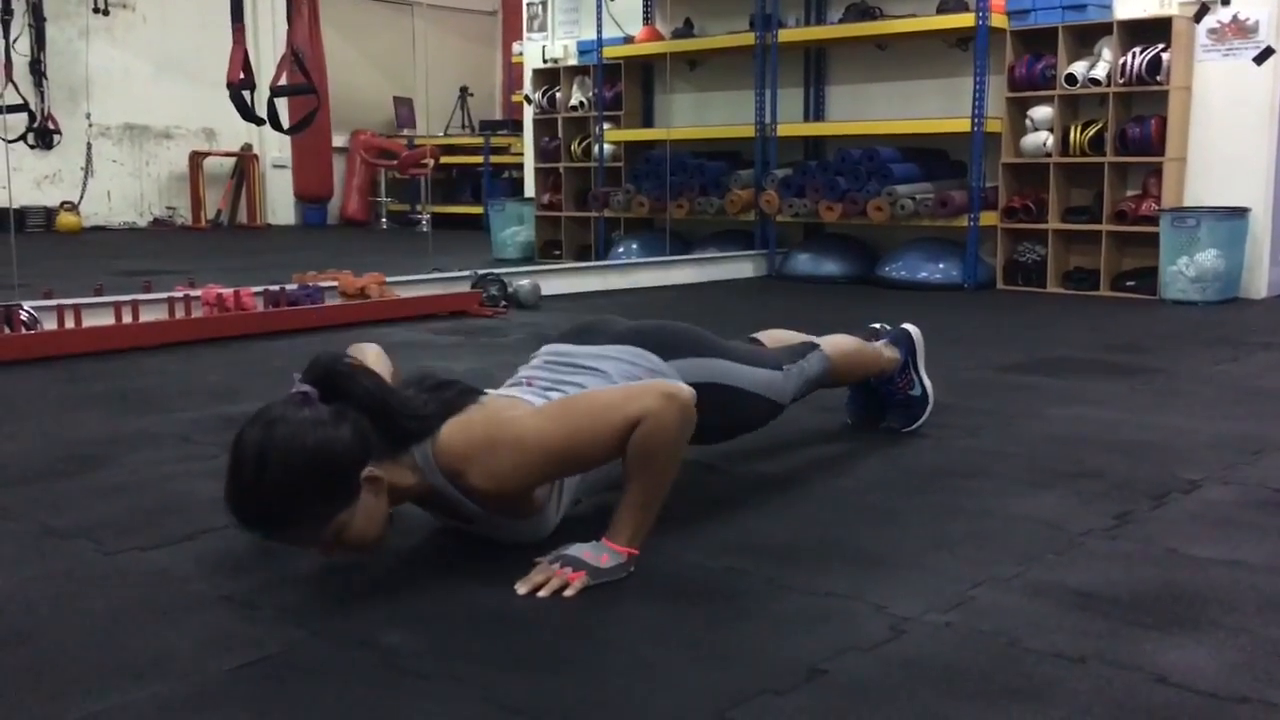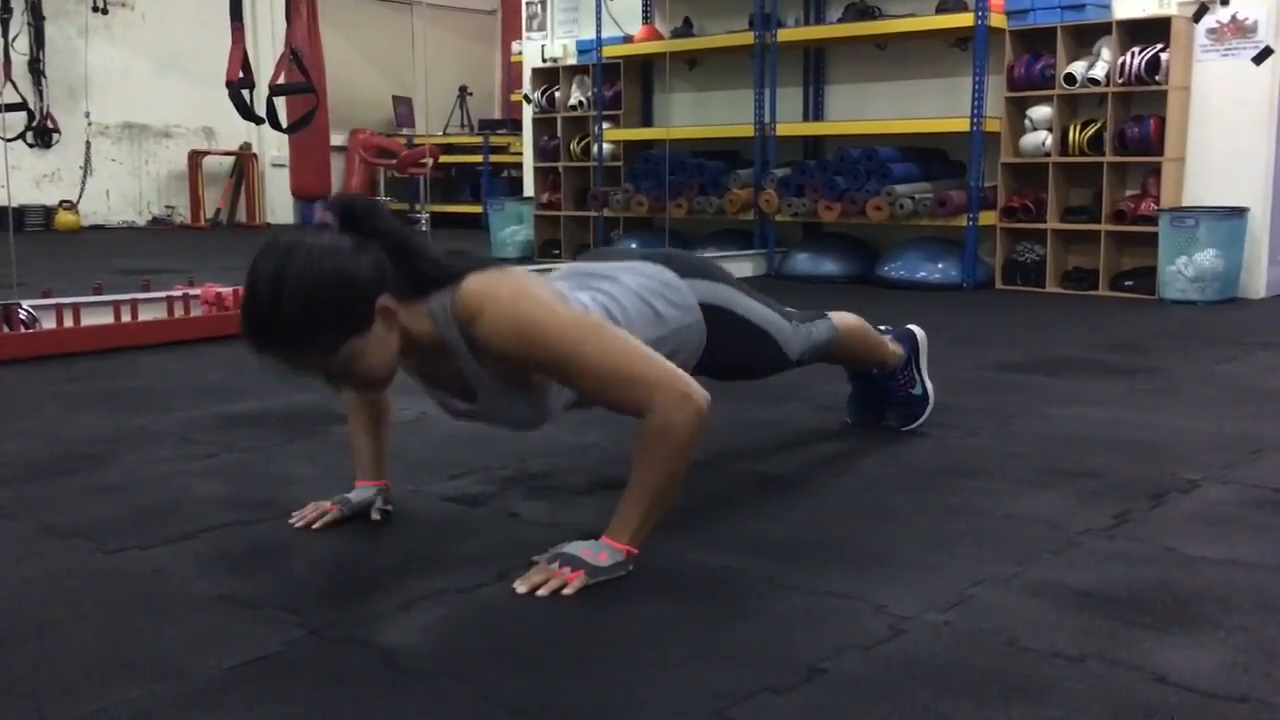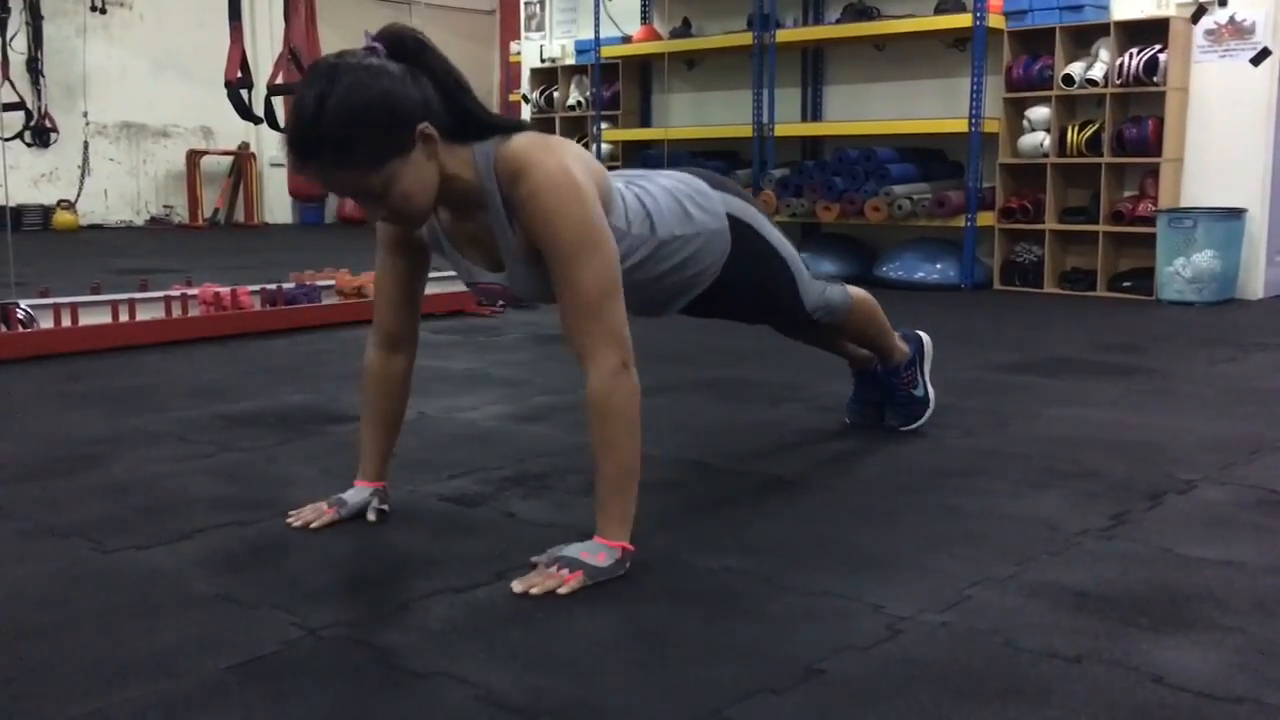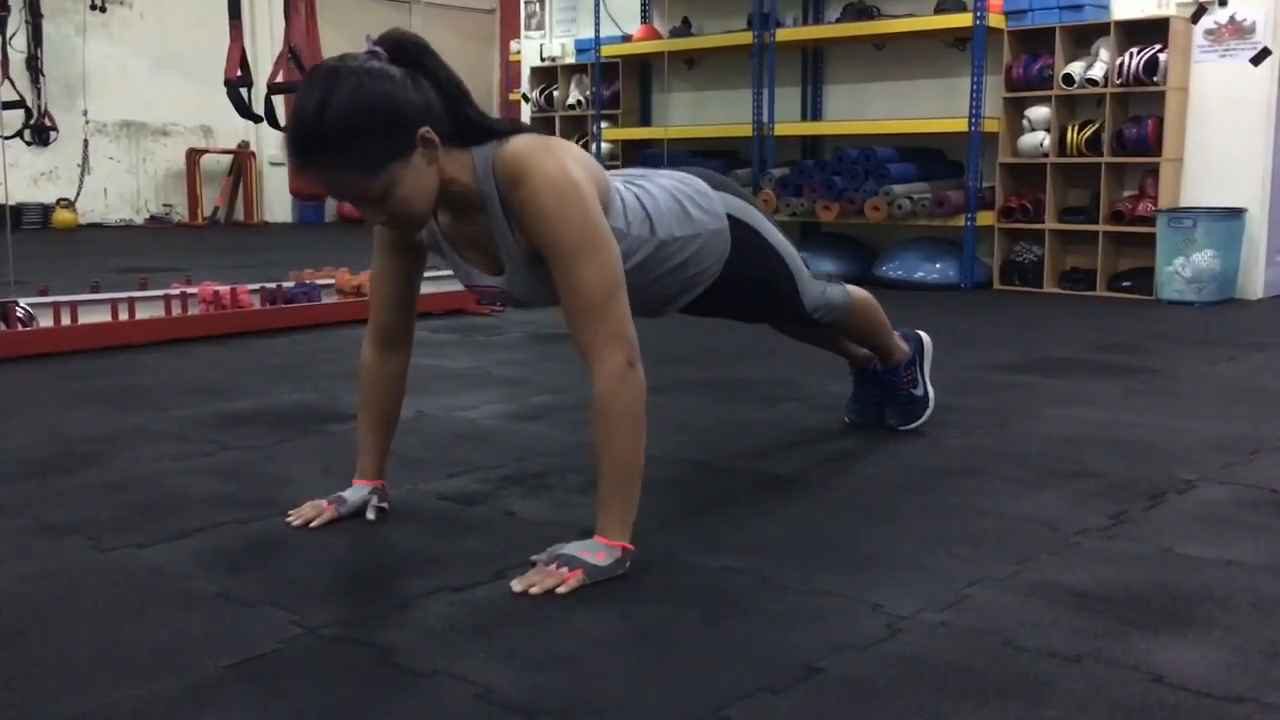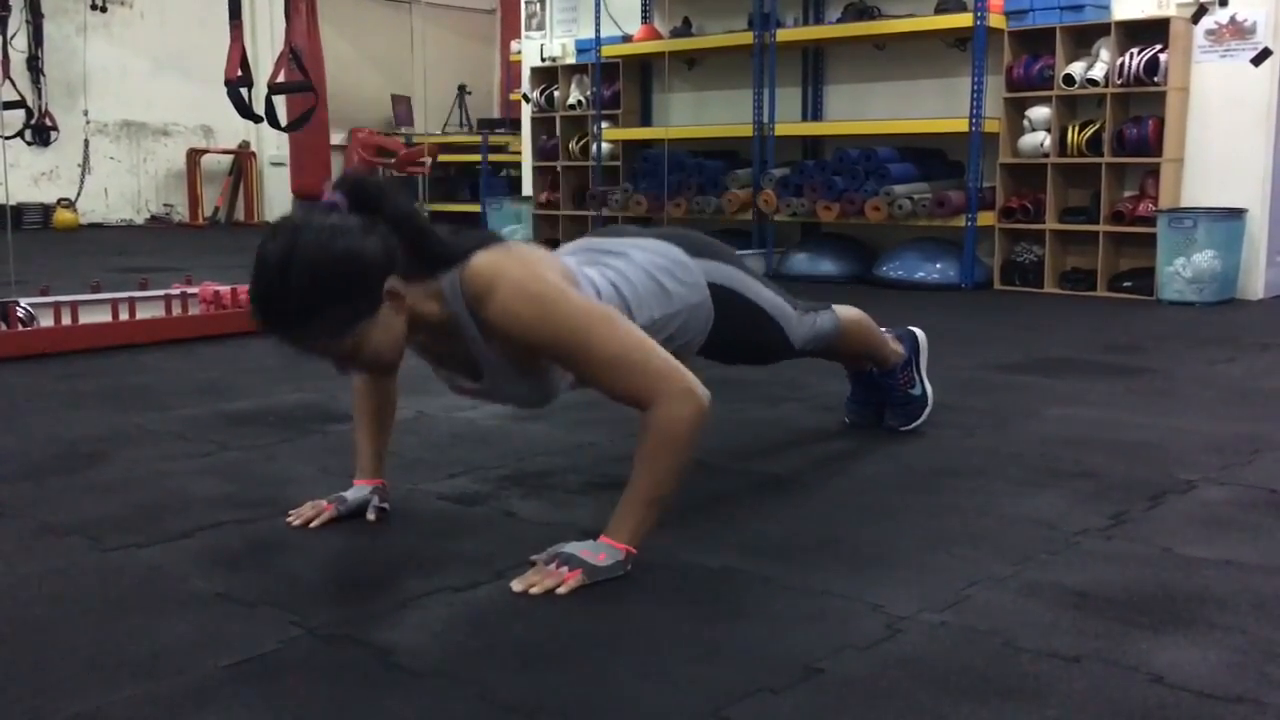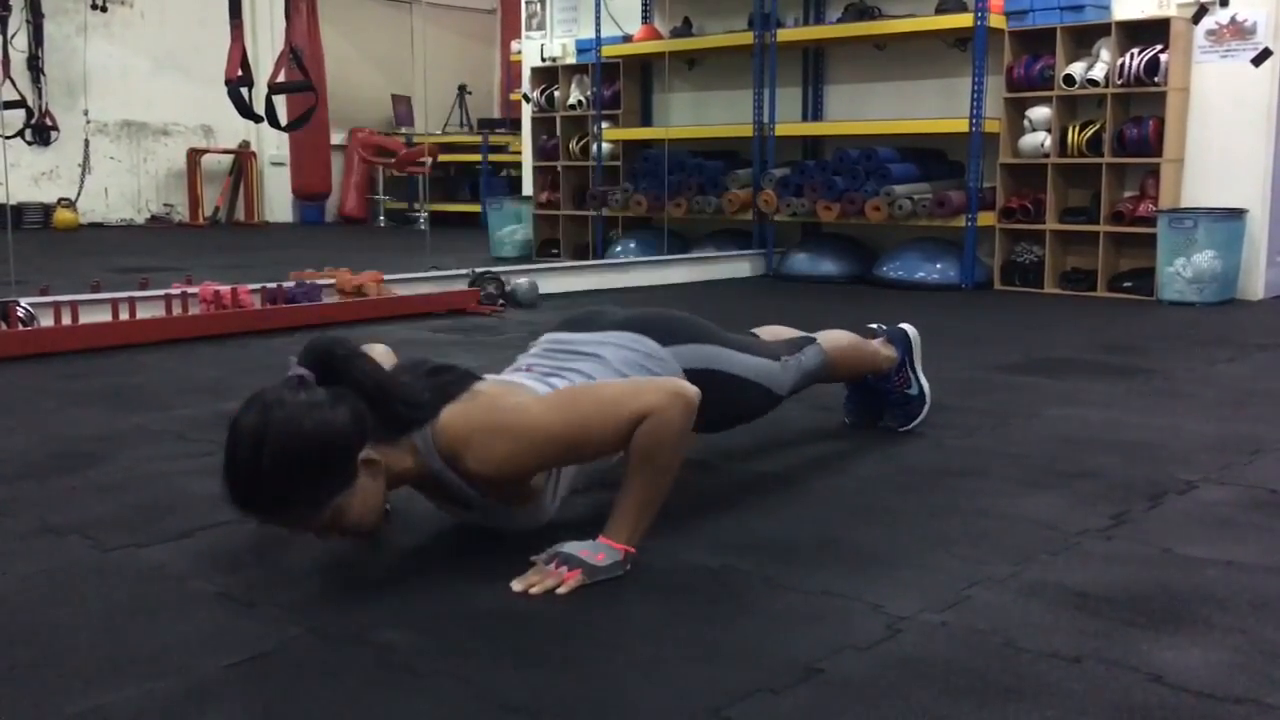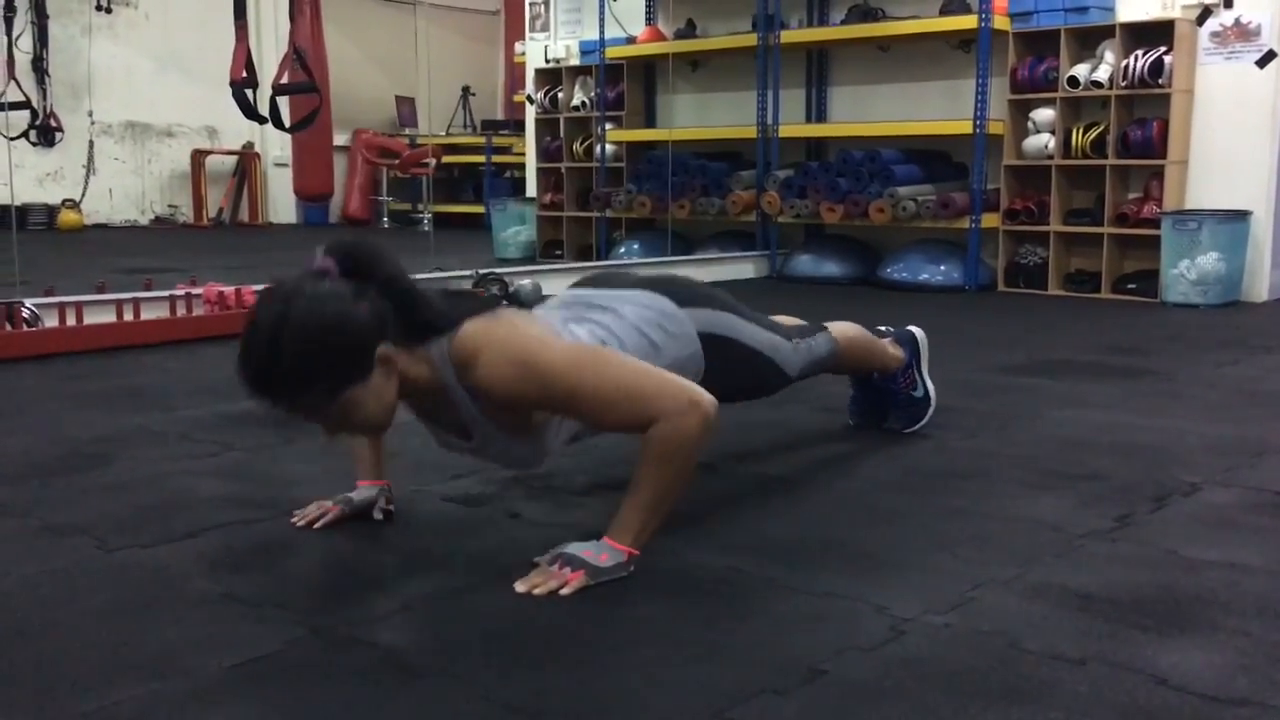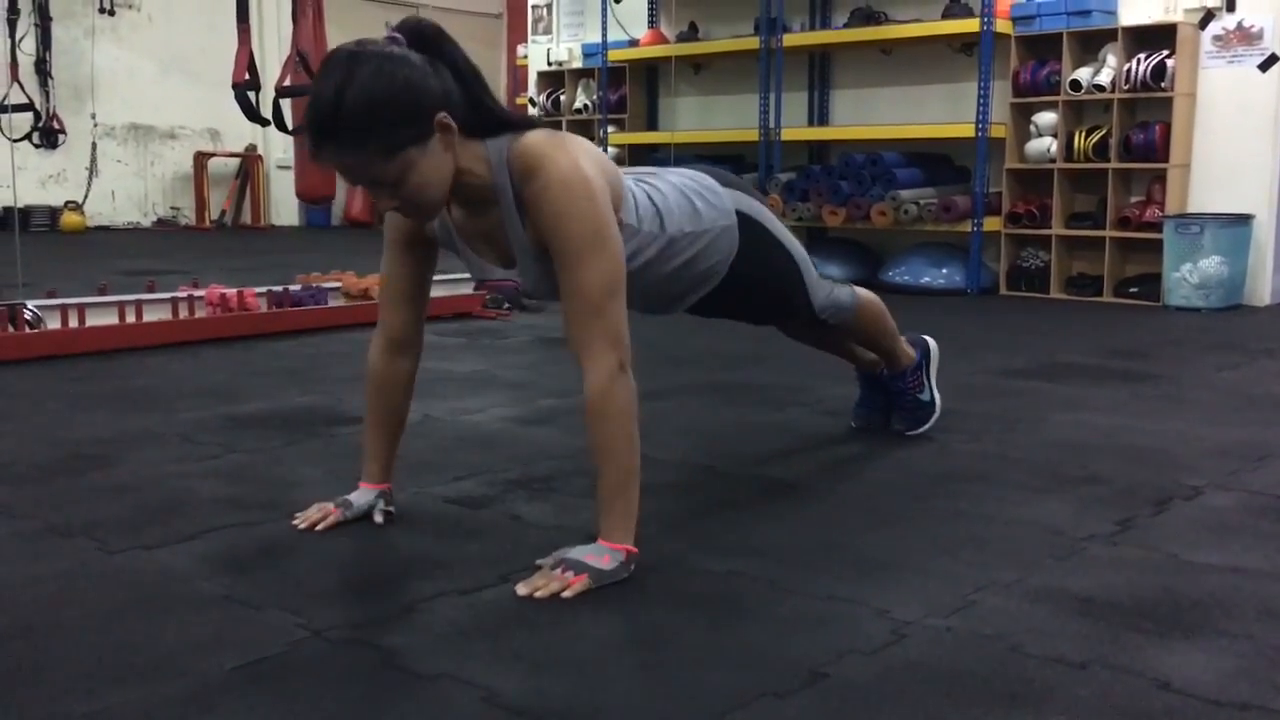
dt=0.3s
person 1, frame 1
left shoulder: (479, 455)
right shoulder: (370, 423)
left elbow: (671, 405)
right elbow: (367, 354)
left wrist: (617, 547)
right wrist: (357, 513)
left hip: (667, 377)
right hip: (585, 361)
left knee: (790, 377)
right knee: (760, 353)
left ankle: (890, 352)
right ankle: (870, 341)
person 1, frame 2
left shoulder: (499, 315)
right shoulder: (383, 314)
left elbow: (682, 403)
right elbow: (364, 390)
left wrist: (616, 546)
right wrist: (368, 482)
left hip: (679, 307)
right hip: (598, 290)
left knee: (800, 340)
right knee: (788, 336)
left ankle: (895, 352)
right ankle: (872, 369)
person 1, frame 3
left shoulder: (542, 177)
right shoulder: (411, 195)
left elbow: (610, 365)
right elbow: (390, 345)
left wrist: (611, 544)
right wrist: (368, 485)
left hip: (710, 233)
right hip: (654, 263)
left knee: (809, 310)
right knee: (790, 325)
left ankle: (901, 357)
right ankle: (868, 372)
person 1, frame 4
left shoulder: (541, 179)
right shoulder: (408, 194)
left elbow: (616, 364)
right elbow: (385, 343)
left wrist: (611, 542)
right wrist: (367, 482)
left hip: (709, 231)
right hip: (654, 260)
left knee: (811, 307)
right knee: (791, 323)
left ankle: (901, 355)
right ankle: (867, 367)
person 1, frame 5
left shoulder: (508, 297)
right shoulder: (389, 289)
left elbow: (683, 399)
right elbow: (380, 373)
left wrist: (615, 543)
right wrist: (368, 479)
left hip: (686, 285)
right hip: (607, 265)
left knee: (801, 334)
right knee: (792, 339)
left ankle: (896, 354)
right ankle: (871, 380)
person 1, frame 6
left shoulder: (480, 439)
right shoulder: (368, 408)
left elbow: (676, 402)
right elbow: (375, 353)
left wrist: (614, 544)
right wrist: (353, 505)
left hip: (666, 364)
right hip: (578, 347)
left knee: (787, 369)
right knee: (763, 352)
left ankle: (888, 353)
right ankle: (867, 337)
person 1, frame 7
left shoulder: (495, 359)
right shoulder: (380, 337)
left elbow: (689, 405)
left wrist: (619, 545)
right wrist: (369, 480)
left hip: (677, 333)
right hip: (597, 313)
left knee: (803, 355)
right knee: (777, 346)
left ankle: (894, 353)
right ankle: (883, 347)
person 1, frame 8
left shoulder: (554, 174)
right shoulder: (420, 194)
left elbow: (607, 366)
right elbow: (394, 343)
left wrist: (615, 546)
right wrist: (372, 485)
left hip: (719, 229)
right hip: (651, 259)
left knee: (818, 309)
right knee: (794, 327)
left ankle: (908, 362)
right ankle: (875, 375)
